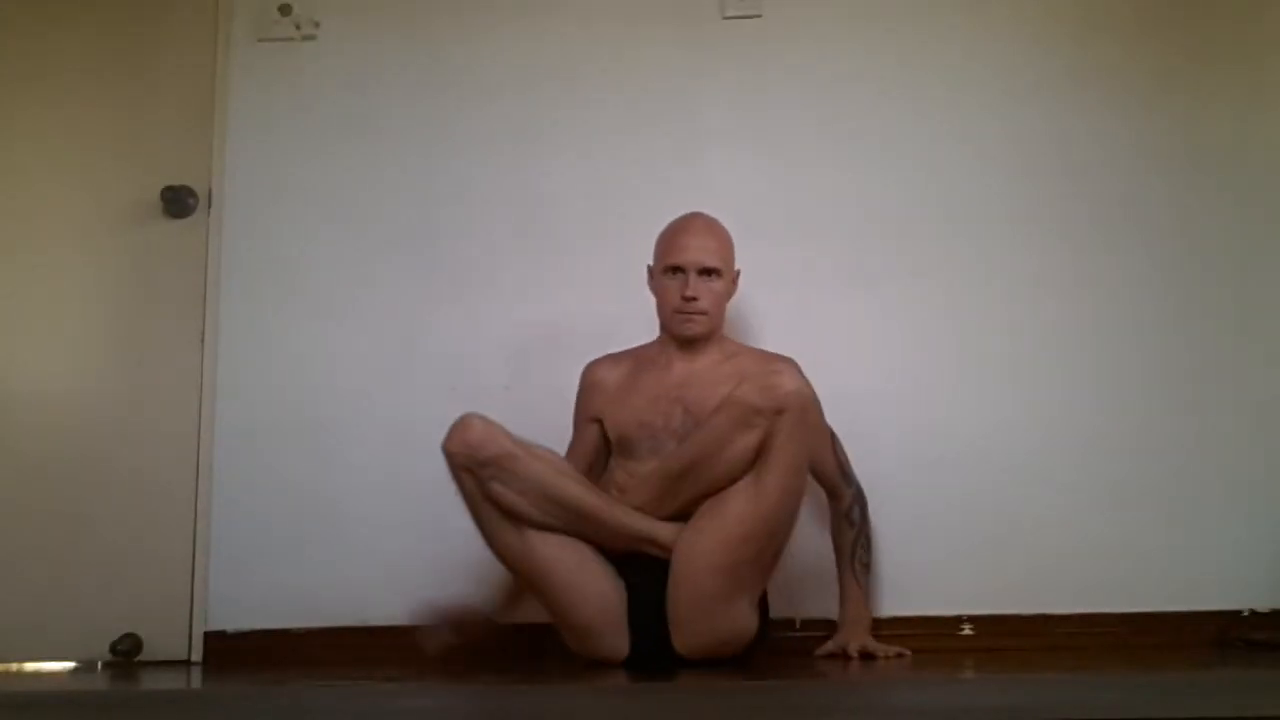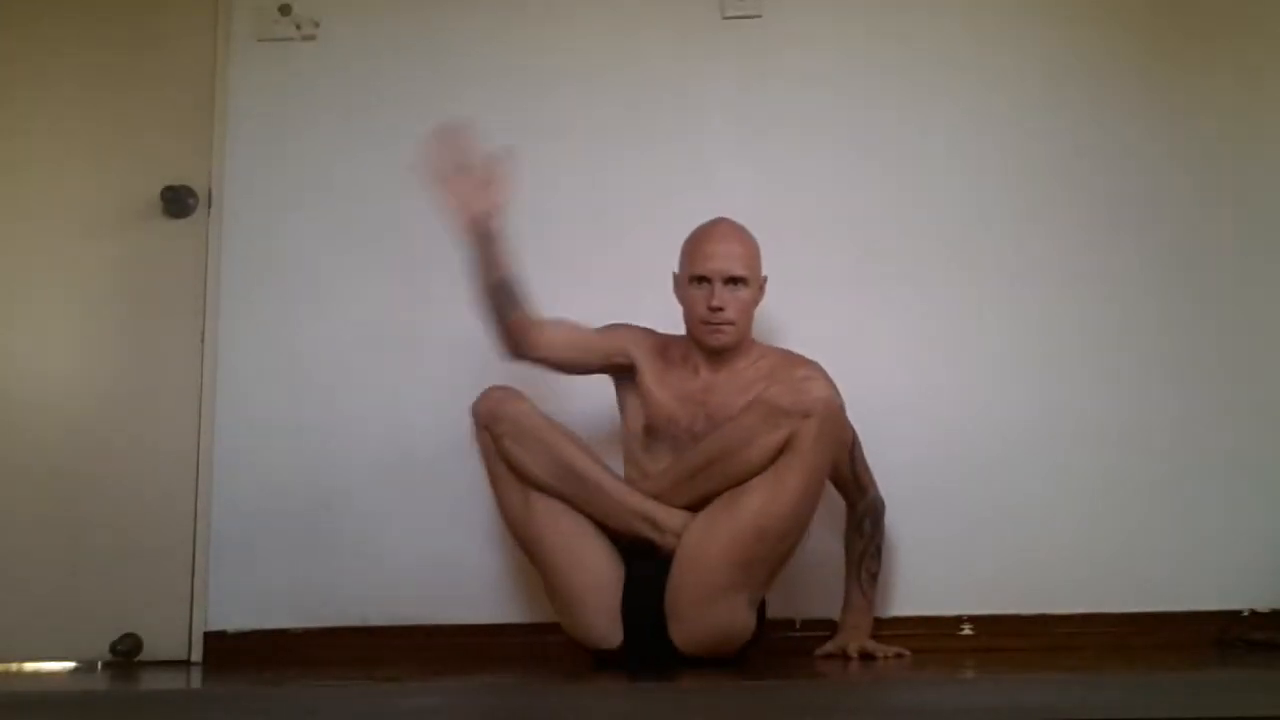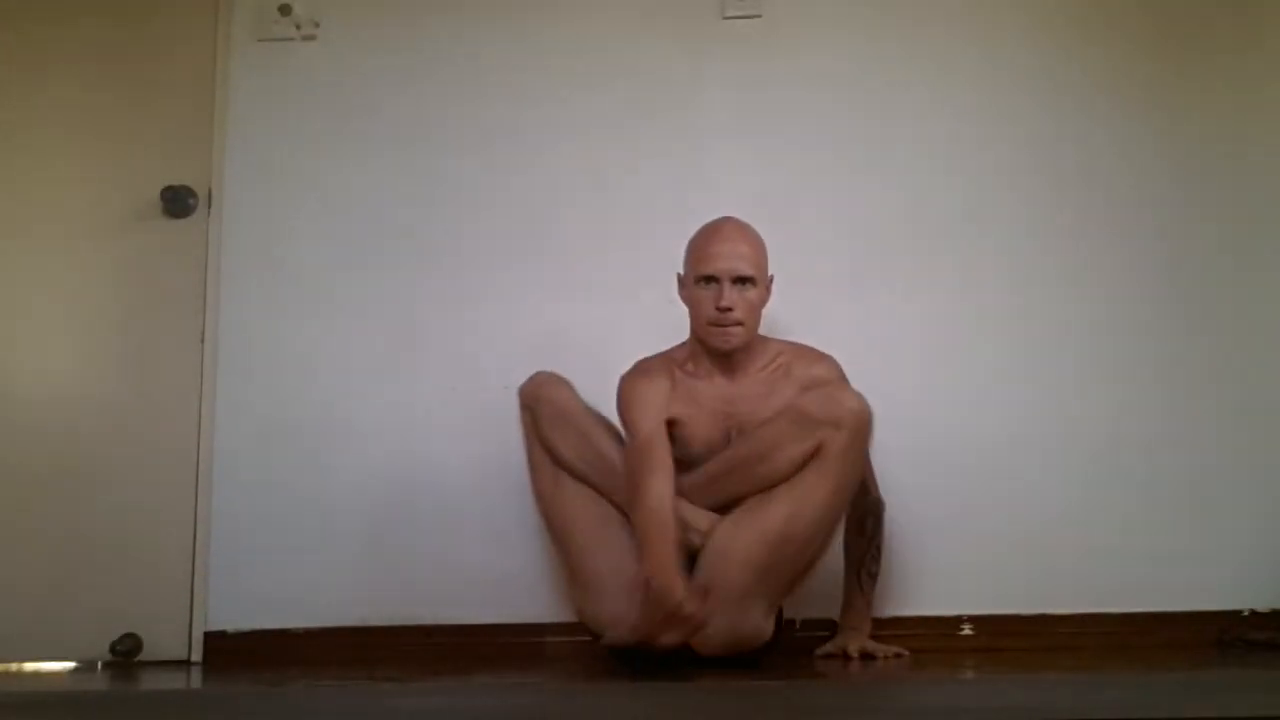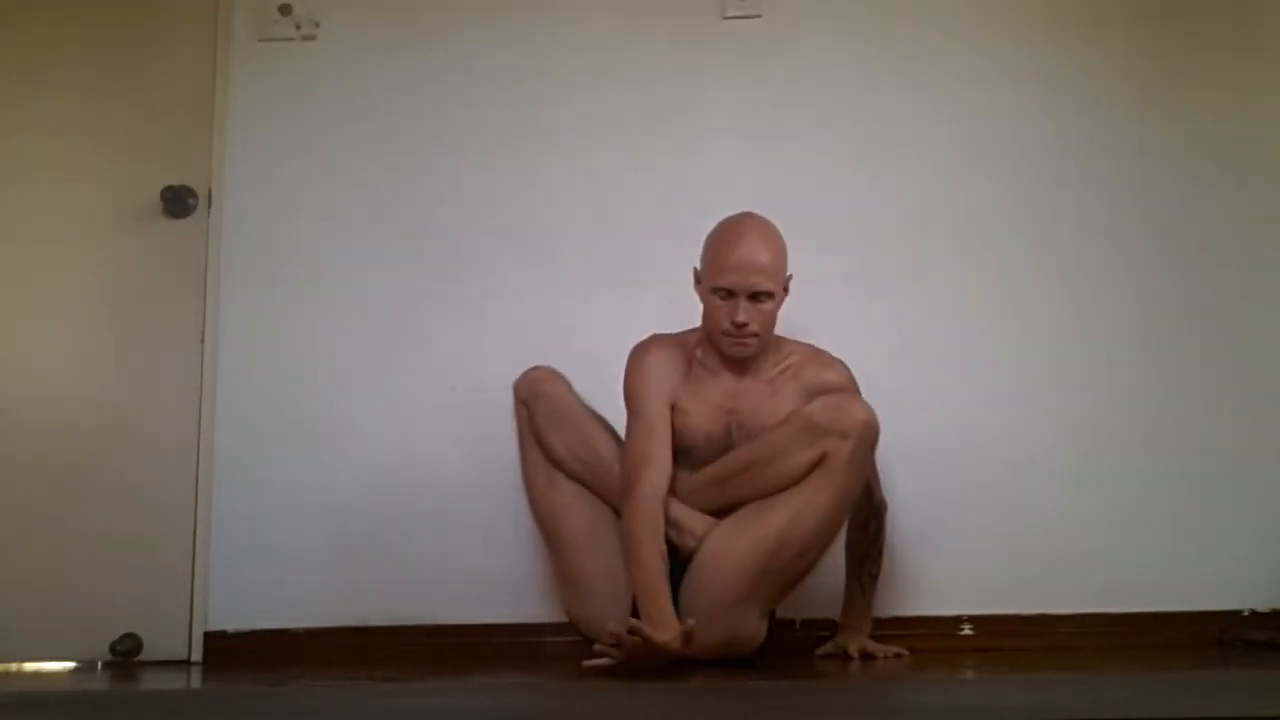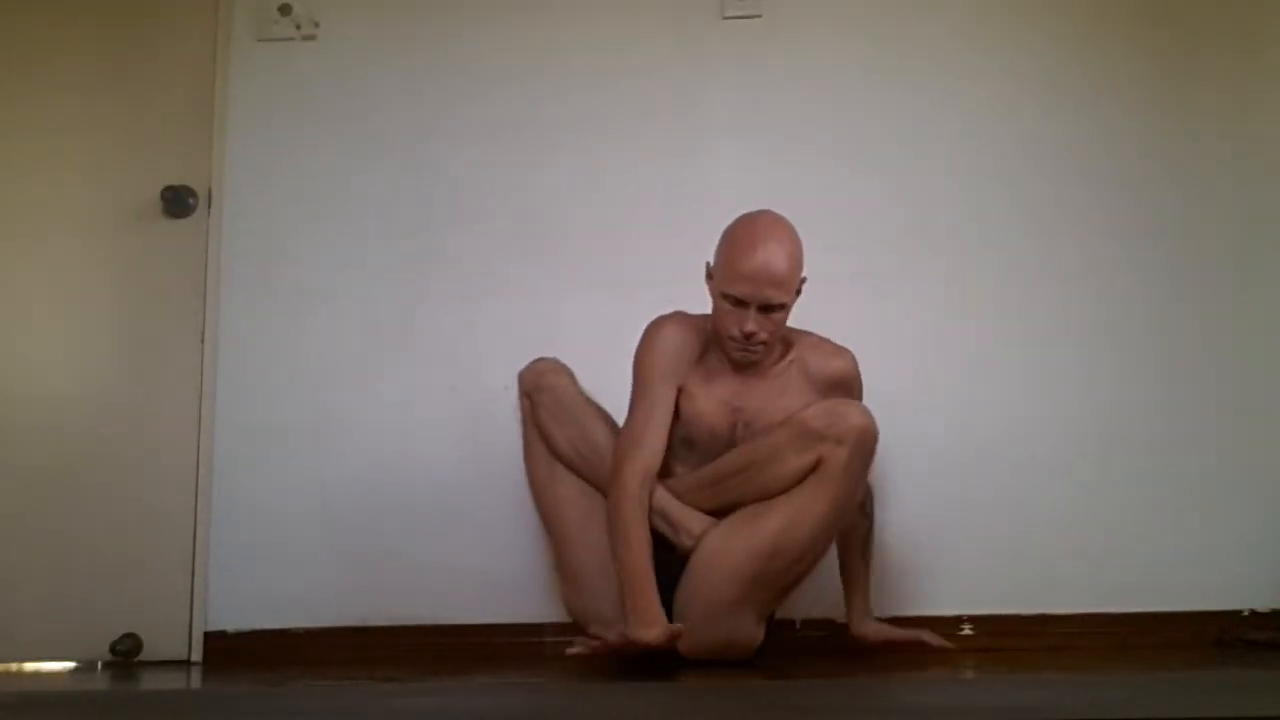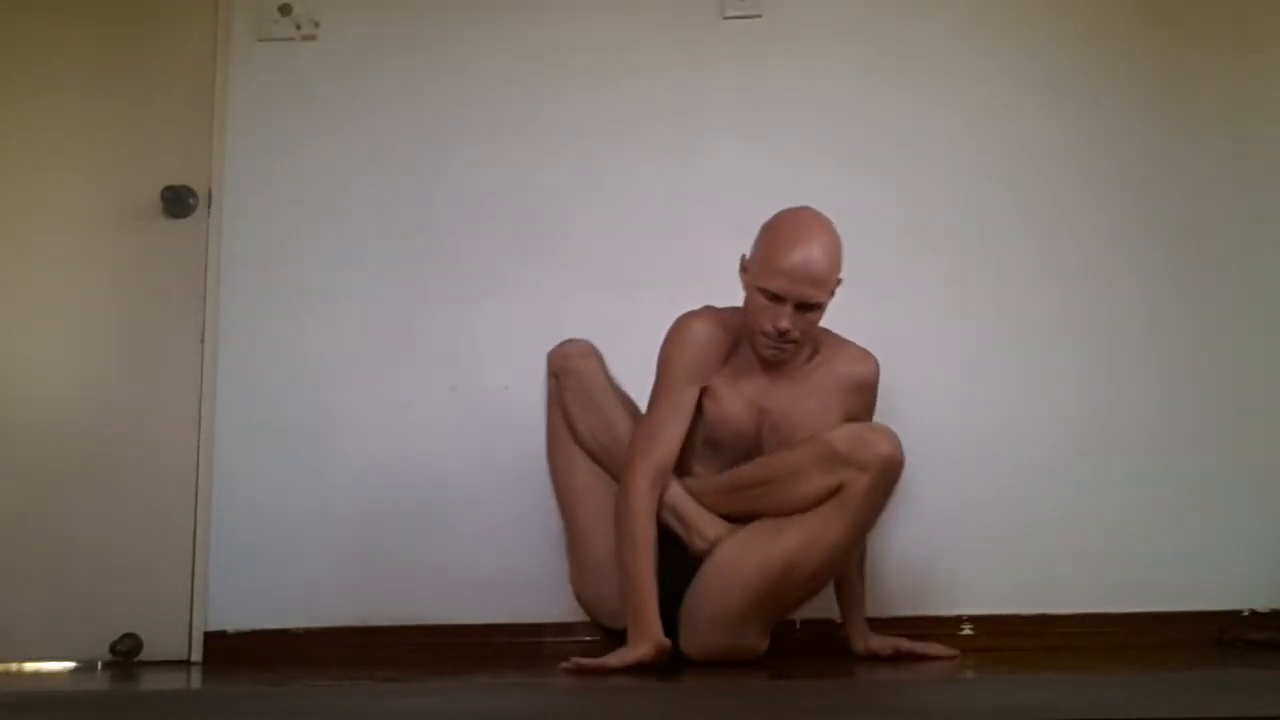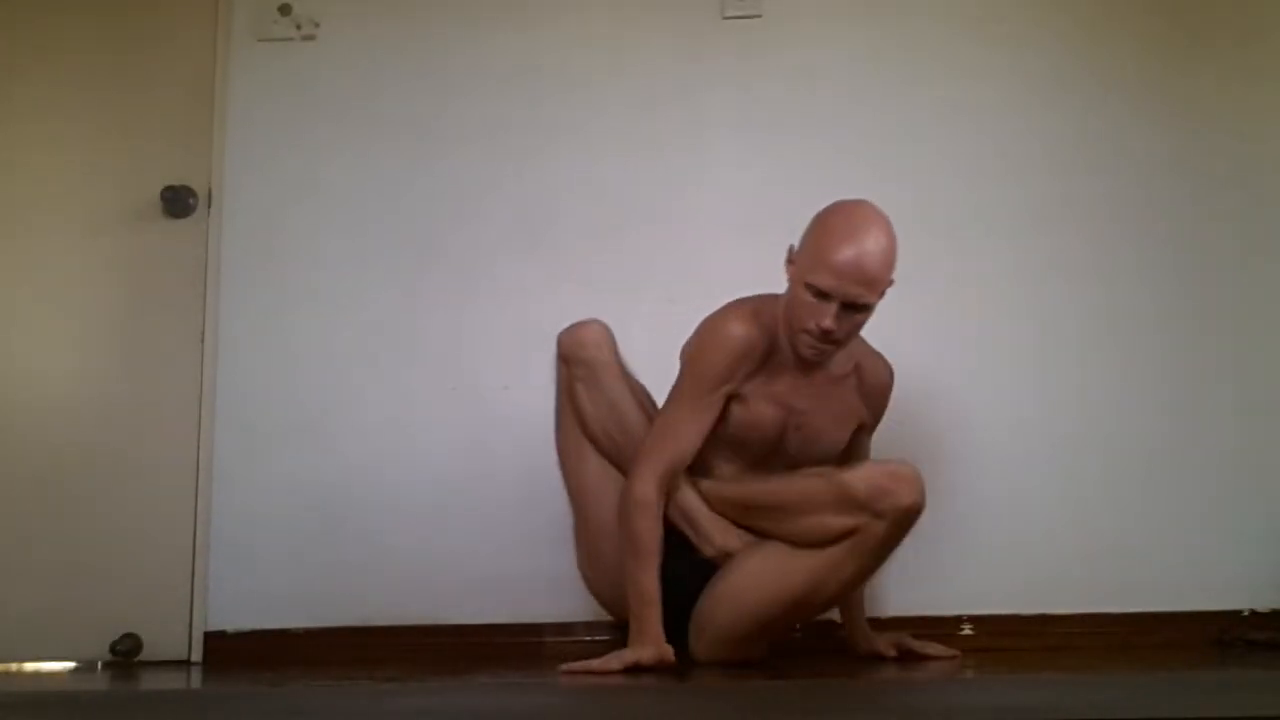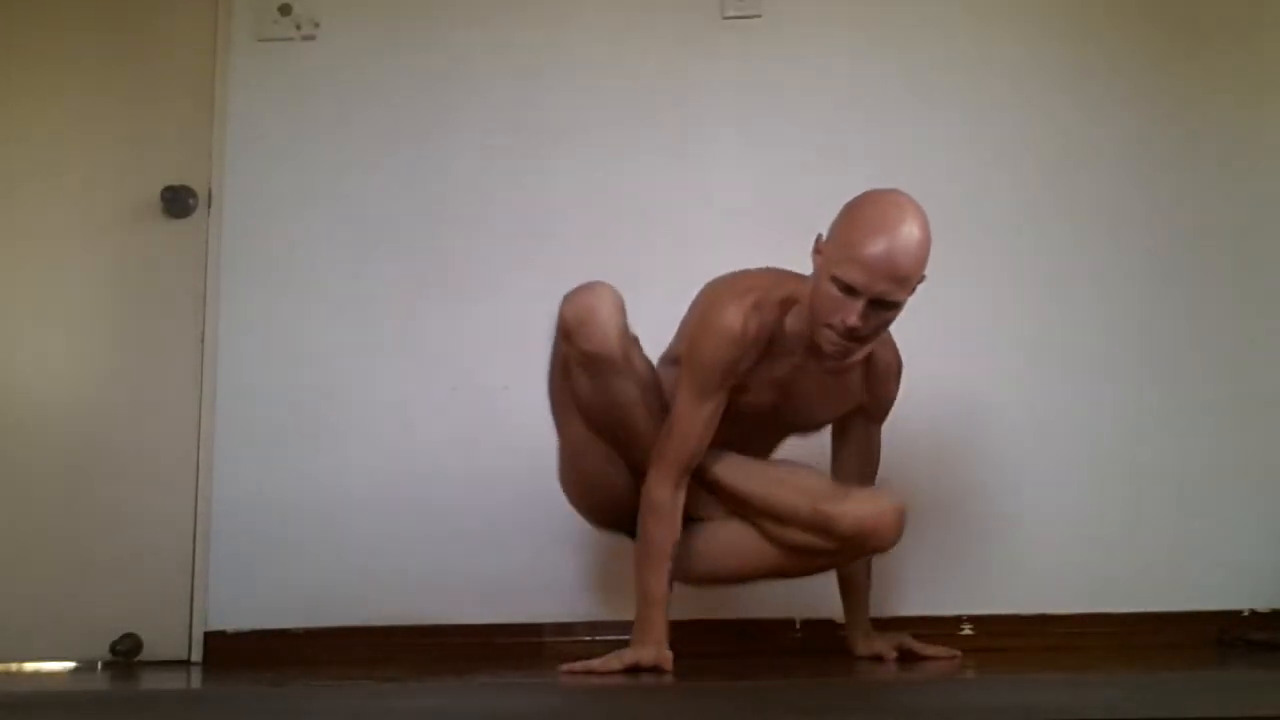
dt=0.3s
person 1, frame 1
left shoulder: (771, 379)
right shoulder: (606, 380)
left elbow: (845, 490)
right elbow: (572, 492)
left wrist: (856, 623)
left hip: (716, 615)
right hip: (611, 620)
left knee: (778, 394)
right knee: (469, 438)
person 1, frame 2
left shoulder: (793, 378)
right shoulder: (641, 355)
left elbow: (865, 499)
right elbow: (526, 338)
left wrist: (856, 623)
right wrist: (484, 225)
left hip: (706, 613)
right hip: (611, 612)
left knee: (813, 399)
right knee: (496, 406)
right ankle: (663, 525)
person 1, frame 3
left shoulder: (812, 376)
right shoulder: (651, 384)
left elbow: (864, 501)
right elbow: (651, 501)
left wrist: (854, 625)
right wrist: (669, 596)
left hip: (728, 615)
right hip: (629, 606)
left knee: (845, 412)
right knee: (543, 392)
person 1, frame 4
left shoulder: (820, 379)
right shoulder: (659, 362)
left elbow: (865, 503)
right elbow: (644, 495)
left wrist: (855, 626)
right wrist: (659, 624)
left hip: (719, 613)
right hip: (623, 605)
left knee: (850, 420)
right knee: (538, 387)
person 1, frame 5
left shoulder: (829, 371)
right shoulder: (675, 341)
left elbow: (847, 491)
right elbow: (632, 478)
left wrist: (860, 617)
right wrist: (644, 618)
left hip: (714, 619)
right hip: (618, 597)
left knee: (849, 426)
right knee: (543, 378)
person 1, frame 6
left shoulder: (853, 375)
right shoulder: (703, 338)
left elbow: (844, 509)
right elbow: (642, 477)
left wrist: (858, 632)
right wrist: (643, 630)
left hip: (719, 621)
right hip: (631, 588)
left knee: (876, 450)
right knee: (573, 360)
person 1, frame 7
left shoulder: (871, 380)
right shoulder: (738, 335)
left elbow: (845, 506)
right elbow: (649, 480)
left wrist: (858, 631)
right wrist: (645, 634)
right hip: (637, 569)
left knee: (899, 489)
right knee: (585, 342)
person 1, frame 8
left shoulder: (880, 366)
right shoulder: (739, 318)
left elbow: (853, 501)
right elbow: (664, 478)
left wrist: (860, 631)
right wrist: (649, 635)
left hip: (704, 526)
right hip: (619, 489)
left knee: (880, 518)
right knee: (591, 311)
